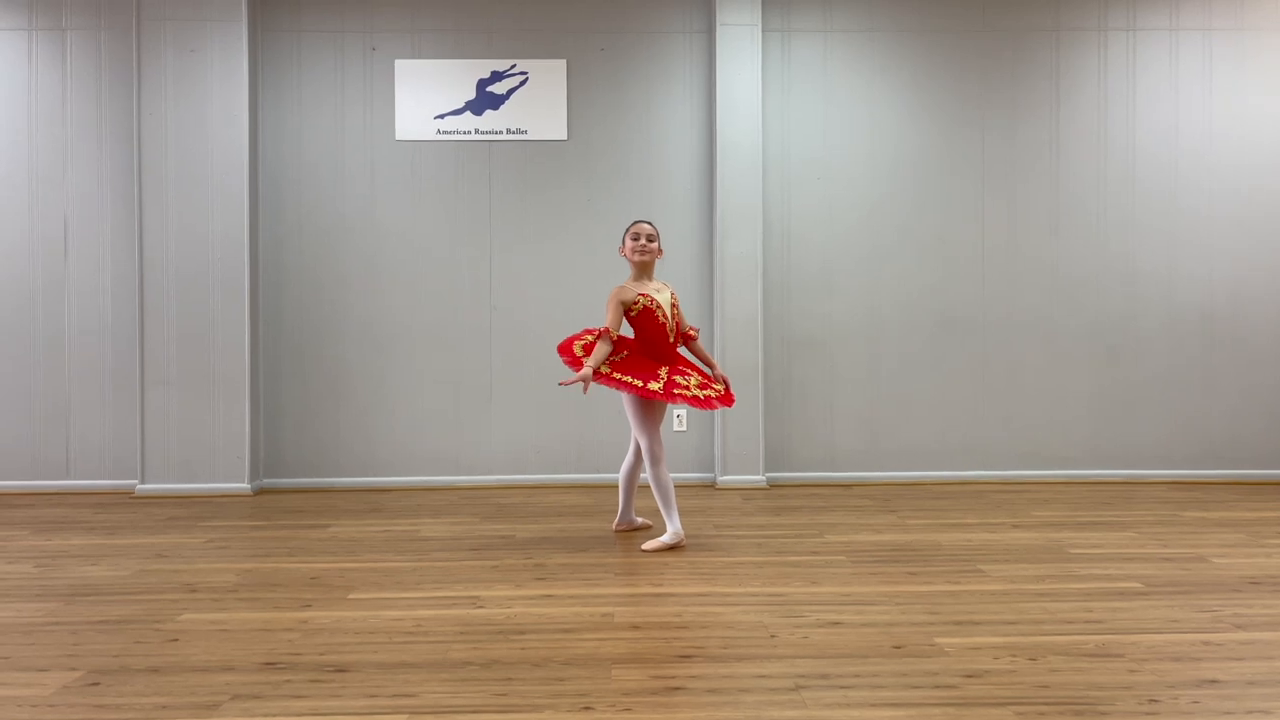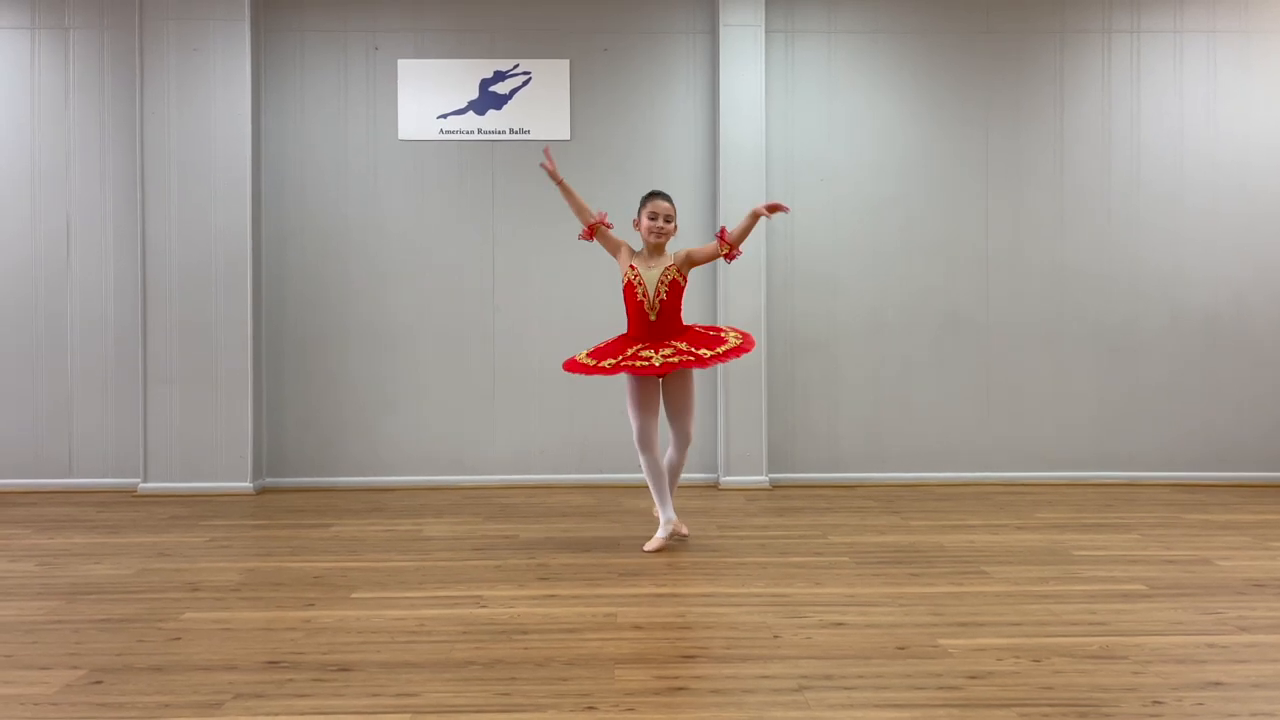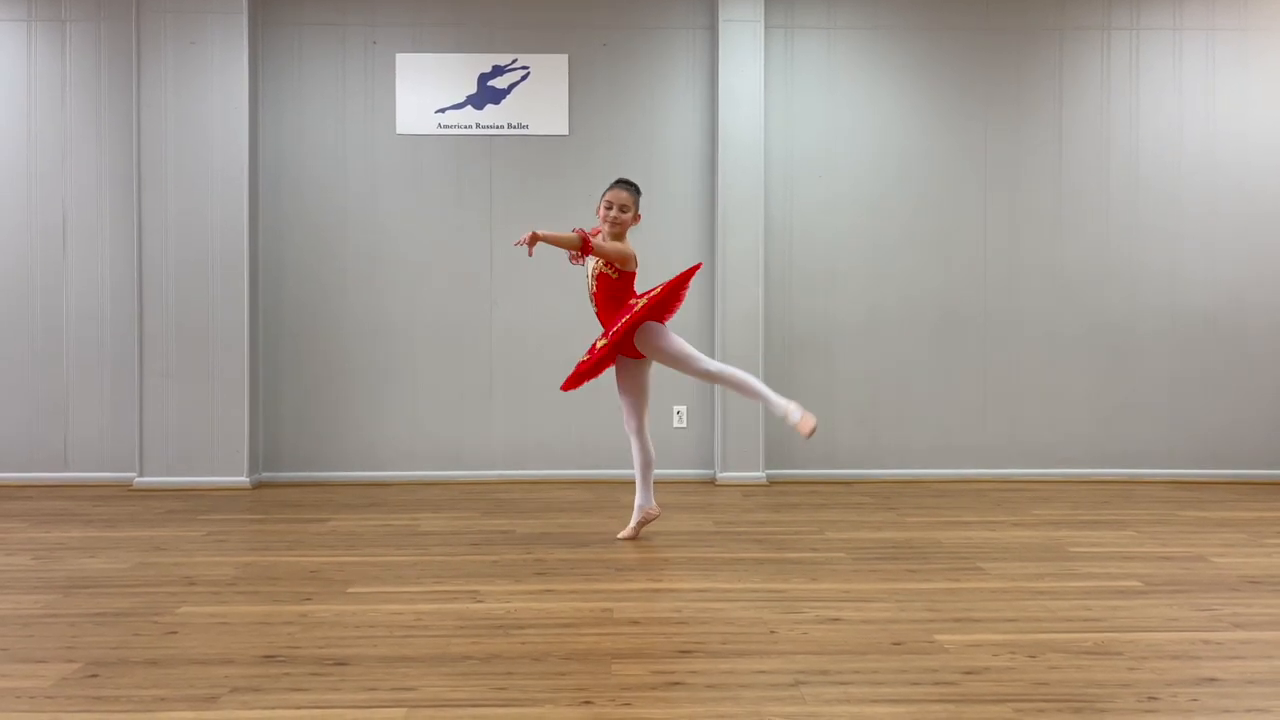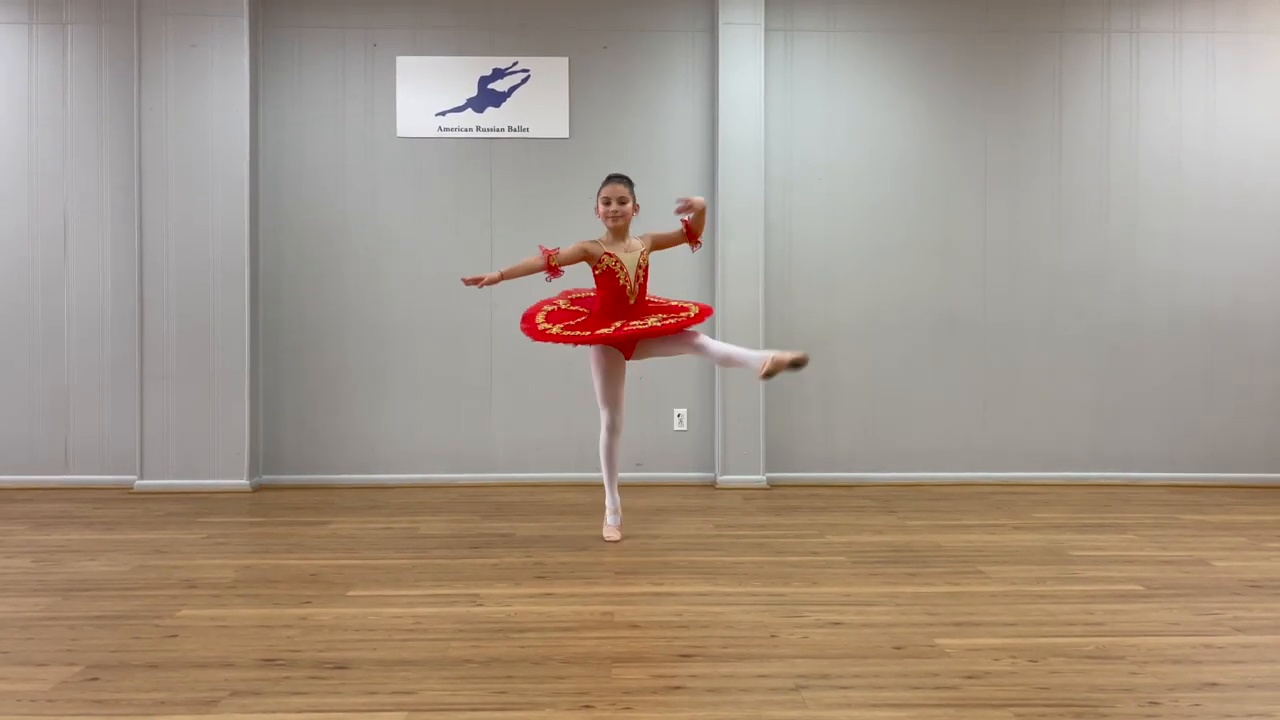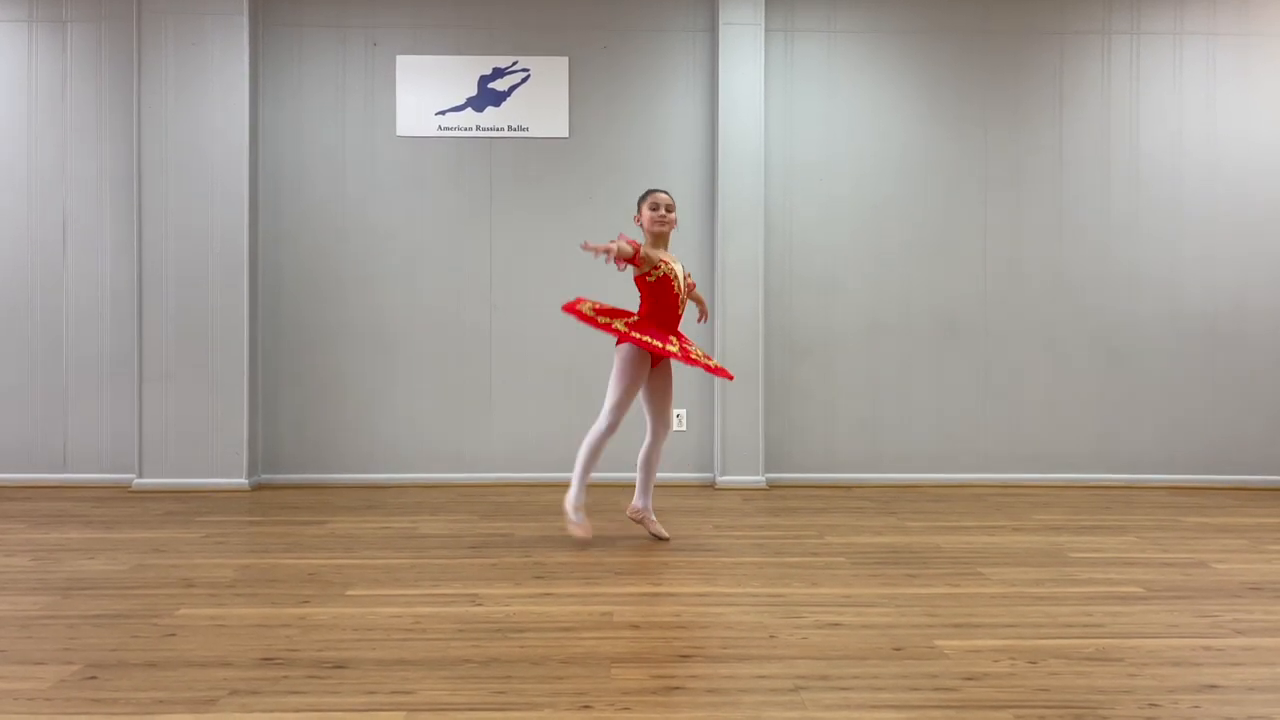
dt=1s
person 1, frame 1
left shoulder: (669, 290)
right shoulder: (622, 293)
left elbow: (686, 334)
right elbow: (608, 337)
left wrist: (713, 366)
right wrist: (588, 367)
left hip: (665, 373)
right hip: (637, 372)
left knee: (641, 448)
right knee: (654, 451)
left ankle: (626, 516)
right ankle: (674, 529)
person 1, frame 2
left shoulder: (682, 260)
right shoulder: (626, 255)
left elbow: (727, 244)
right elbow: (590, 221)
left wrist: (755, 214)
right wrist: (560, 181)
left hip: (680, 352)
right hip: (637, 353)
left knee: (683, 437)
right knee: (644, 439)
left ankle: (667, 505)
right ankle: (665, 518)
person 1, frame 3
left shoulder: (623, 252)
right shoulder: (599, 239)
left elbow: (585, 244)
right elbow: (587, 237)
left wrist: (539, 236)
left hip: (640, 329)
right hip: (621, 342)
left knee: (708, 368)
right knee: (635, 427)
left ankle: (784, 407)
right ankle: (644, 506)
person 1, frame 4
left shoulder: (646, 242)
right shoulder: (591, 249)
left elbow: (692, 233)
right elbow: (545, 261)
left wrist: (700, 208)
right wrist: (497, 276)
left hip: (642, 330)
right hip: (603, 335)
left knee: (697, 340)
right knee: (612, 422)
left ankle: (765, 360)
right ankle: (612, 508)
person 1, frame 5
left shoulder: (673, 260)
right shoulder: (644, 254)
right elbow: (627, 250)
left wrist: (701, 300)
right wrist: (614, 247)
left hip: (664, 347)
right hip: (638, 340)
left knee: (660, 431)
right knee: (610, 419)
left ankle: (642, 507)
right ankle: (575, 497)
